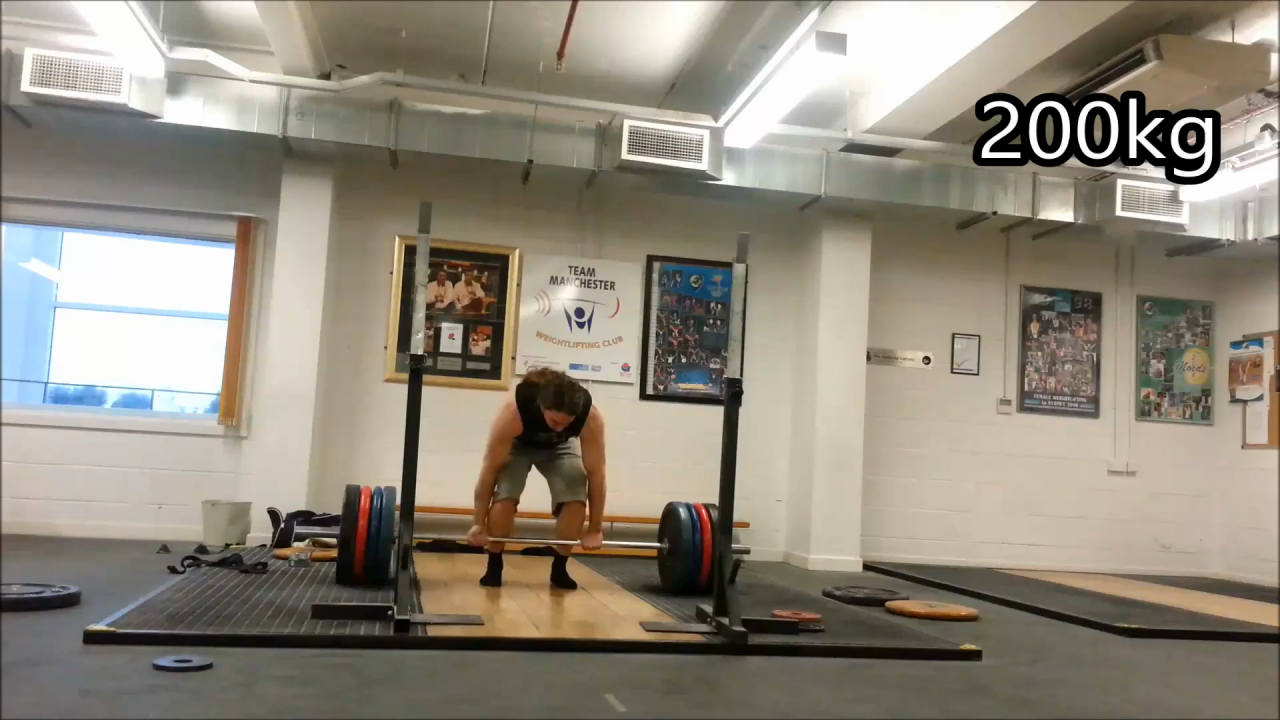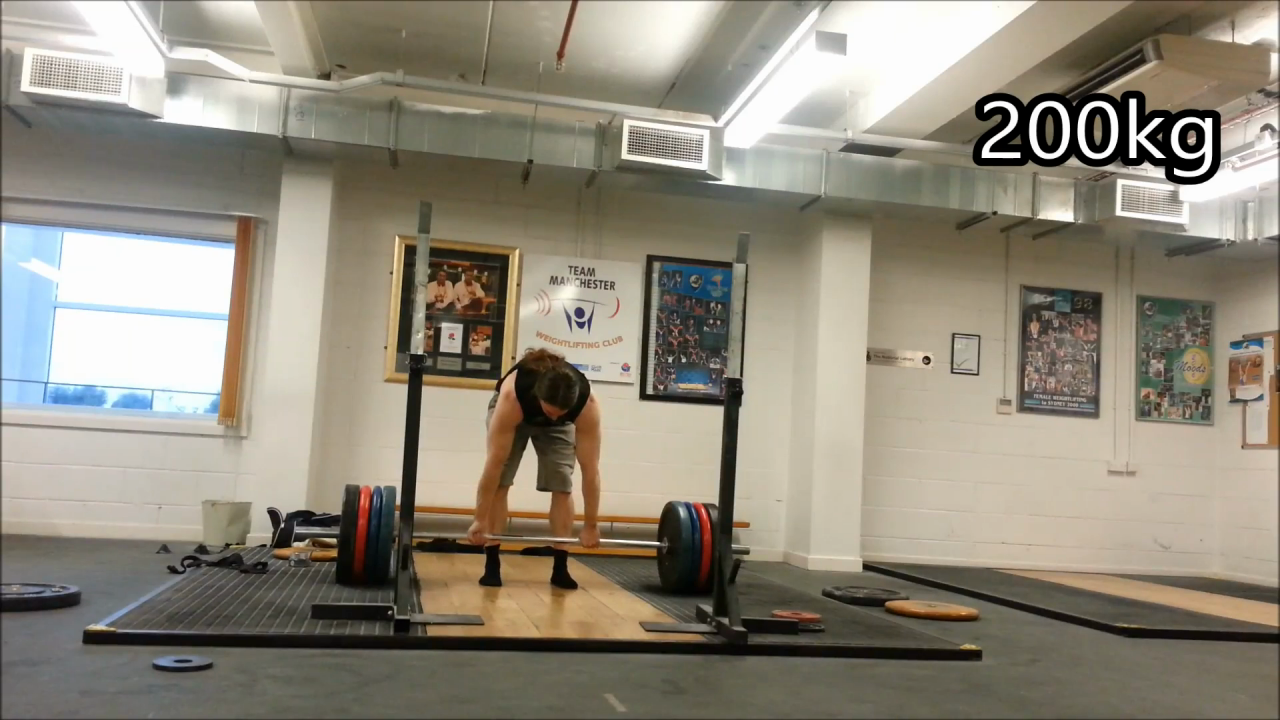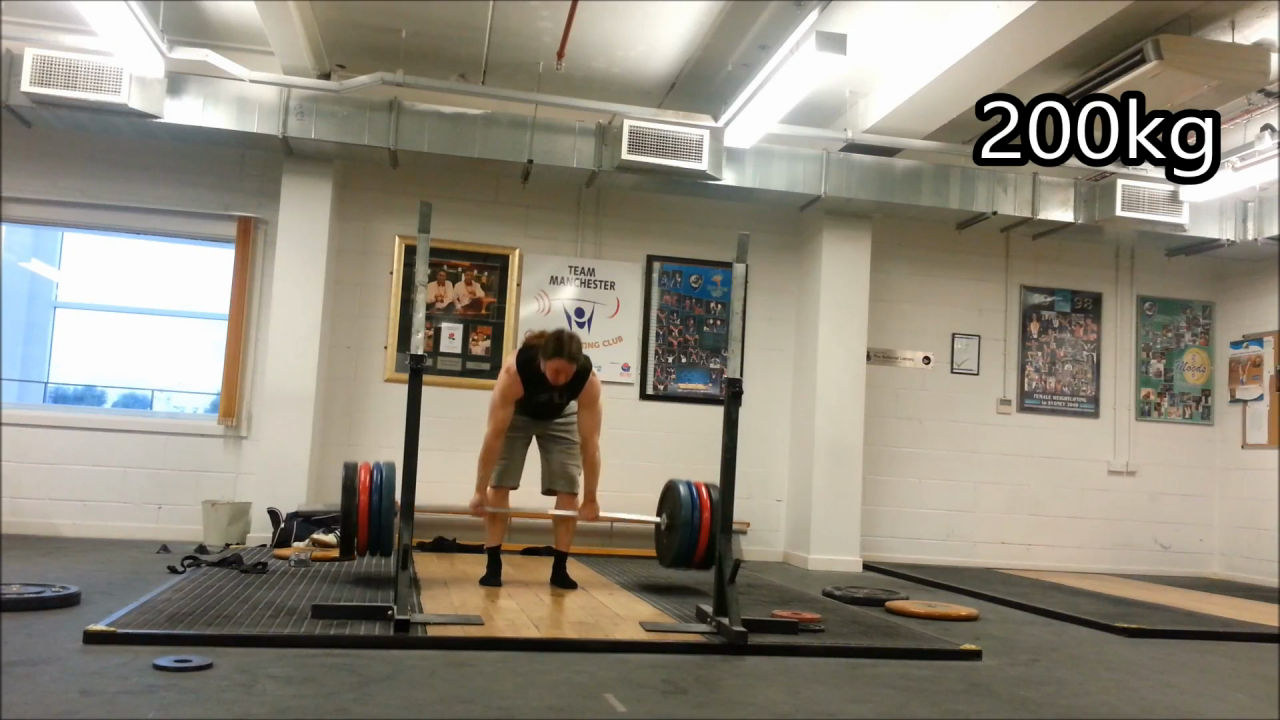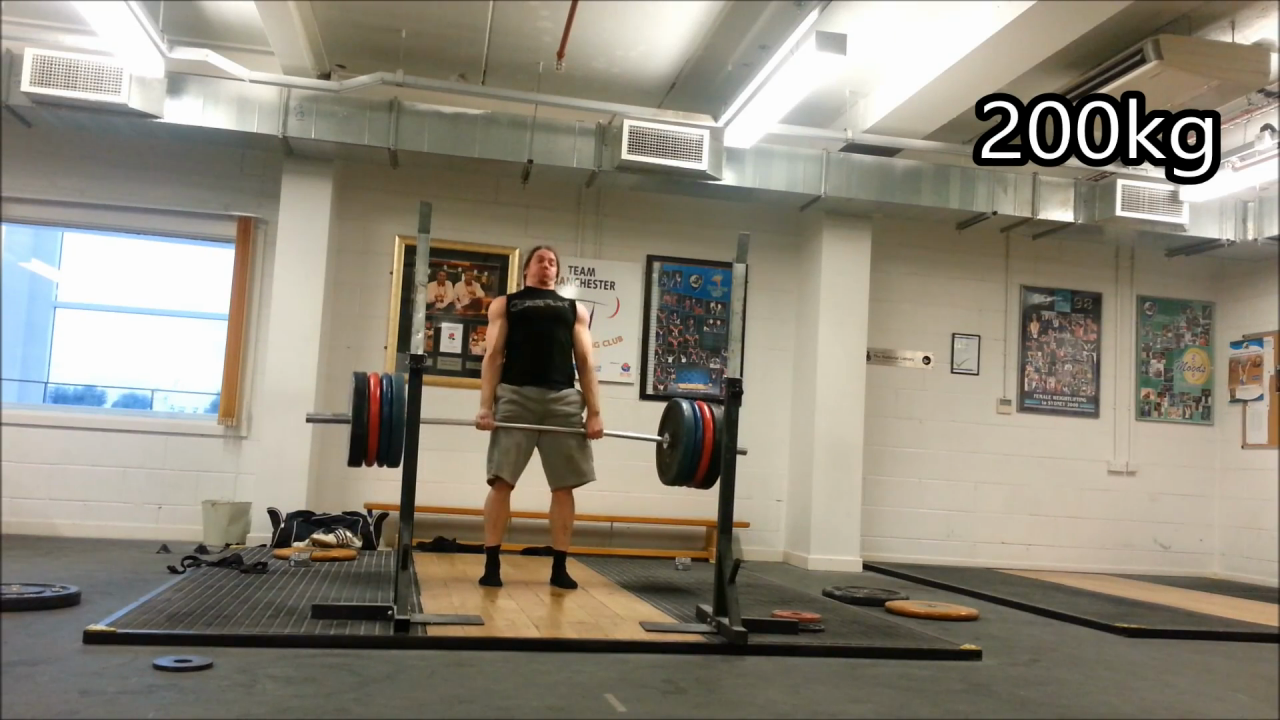
dt=0.7s
person 1, frame 1
left shoulder: (591, 417)
right shoulder: (513, 409)
left elbow: (596, 474)
right elbow: (489, 469)
left wrist: (595, 529)
right wrist: (478, 523)
left hip: (561, 447)
right hip: (516, 444)
left knee: (576, 499)
right knee: (505, 497)
left ankle: (559, 568)
right ankle: (494, 566)
person 1, frame 2
left shoulder: (587, 405)
right shoulder: (511, 395)
left elbow: (590, 468)
right elbow: (494, 463)
left wrist: (591, 525)
right wrist: (480, 520)
left hip: (558, 426)
right hip: (514, 413)
left knee: (562, 485)
right knee: (500, 481)
left ankle: (560, 567)
right ankle: (491, 565)
person 1, frame 3
left shoulder: (589, 380)
right shoulder: (514, 371)
left elbow: (590, 443)
right elbow: (494, 434)
left wrist: (590, 500)
right wrist: (480, 492)
left hip: (561, 418)
right hip: (517, 414)
left knee: (568, 486)
right knee: (500, 482)
left ankle: (559, 569)
right ankle: (493, 566)
person 1, frame 4
left shoulder: (574, 309)
right shoulder: (505, 304)
left elbow: (585, 361)
right elbow: (493, 356)
left wrist: (594, 412)
right wrist: (485, 405)
left hip: (564, 400)
right hip: (516, 396)
left knee: (564, 486)
right knee: (501, 481)
left ankle: (559, 568)
right ankle: (491, 565)
